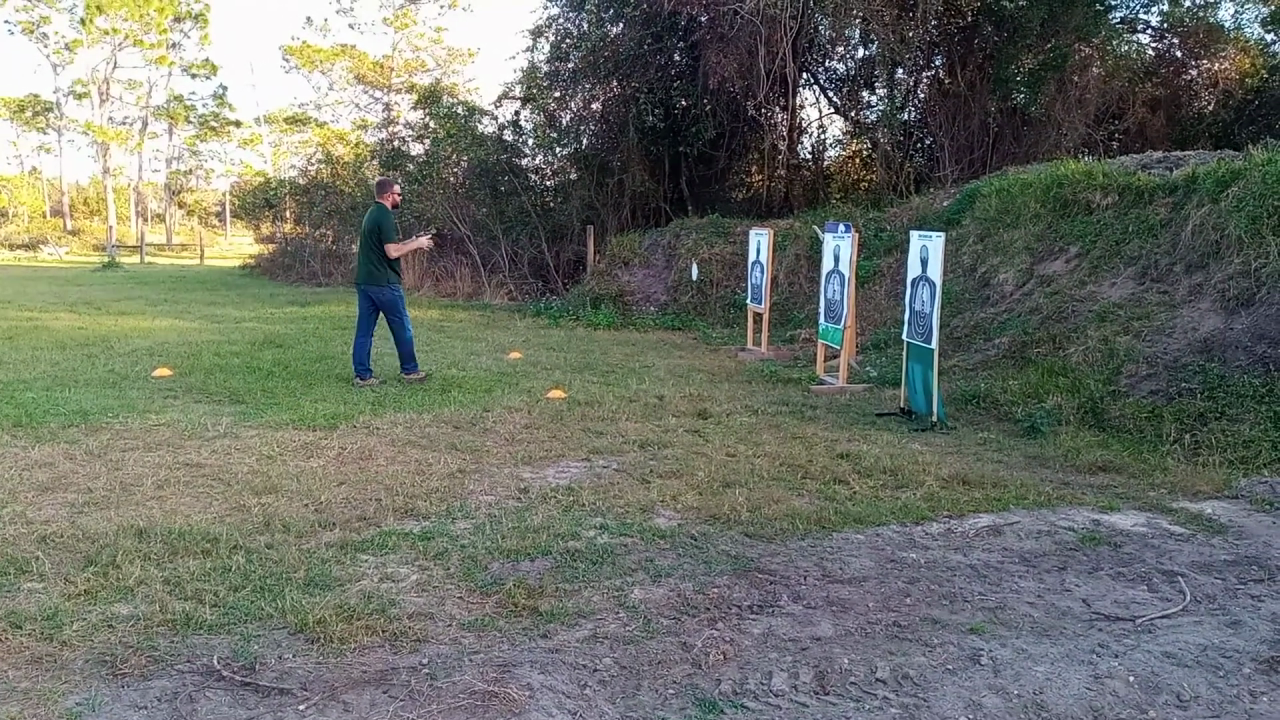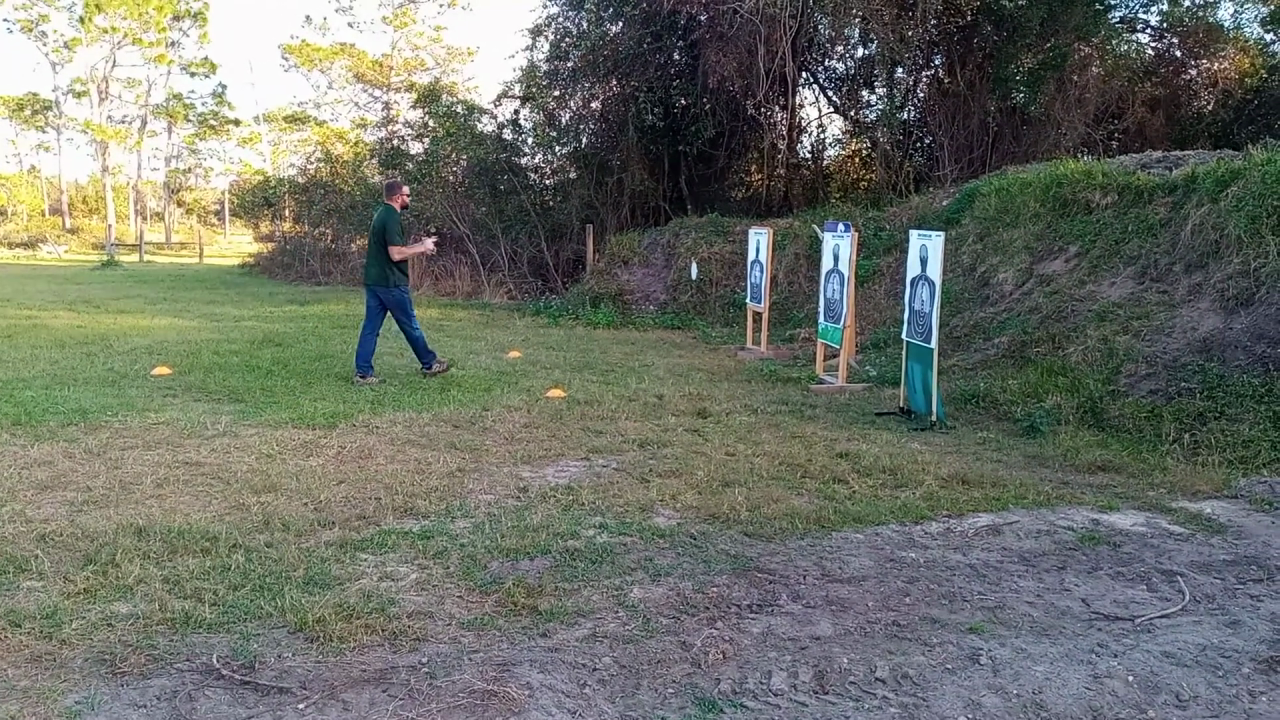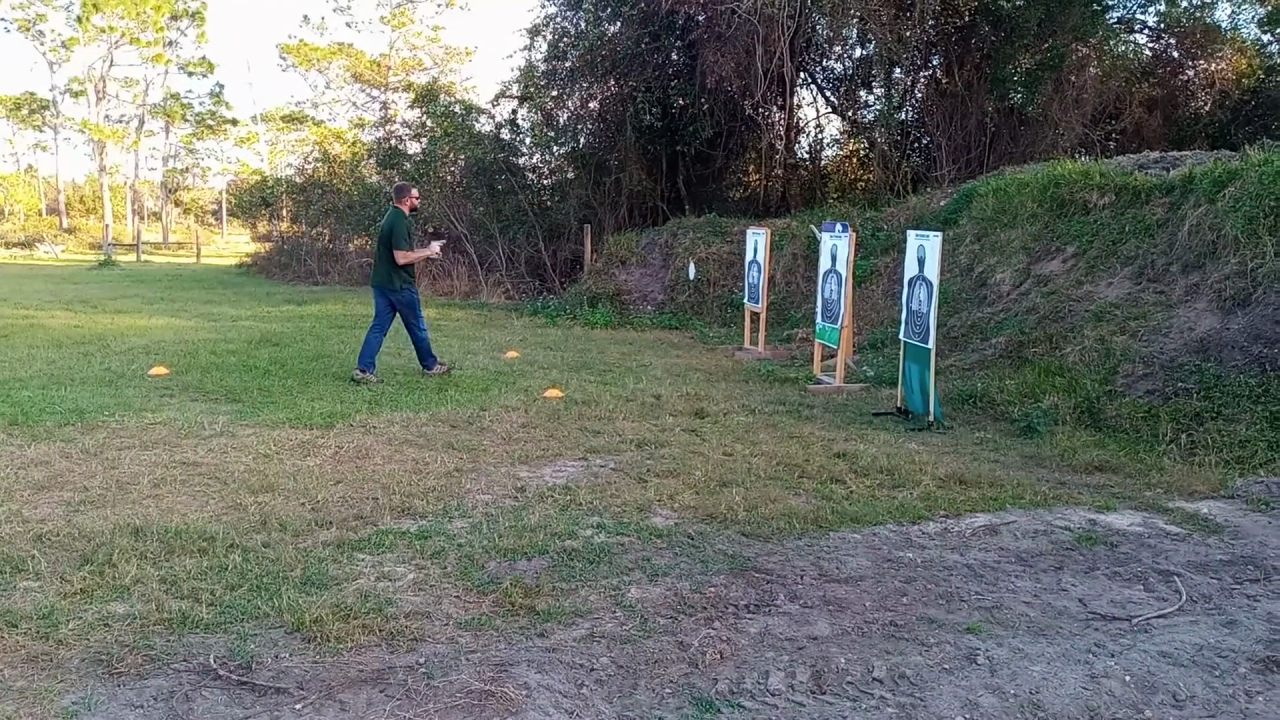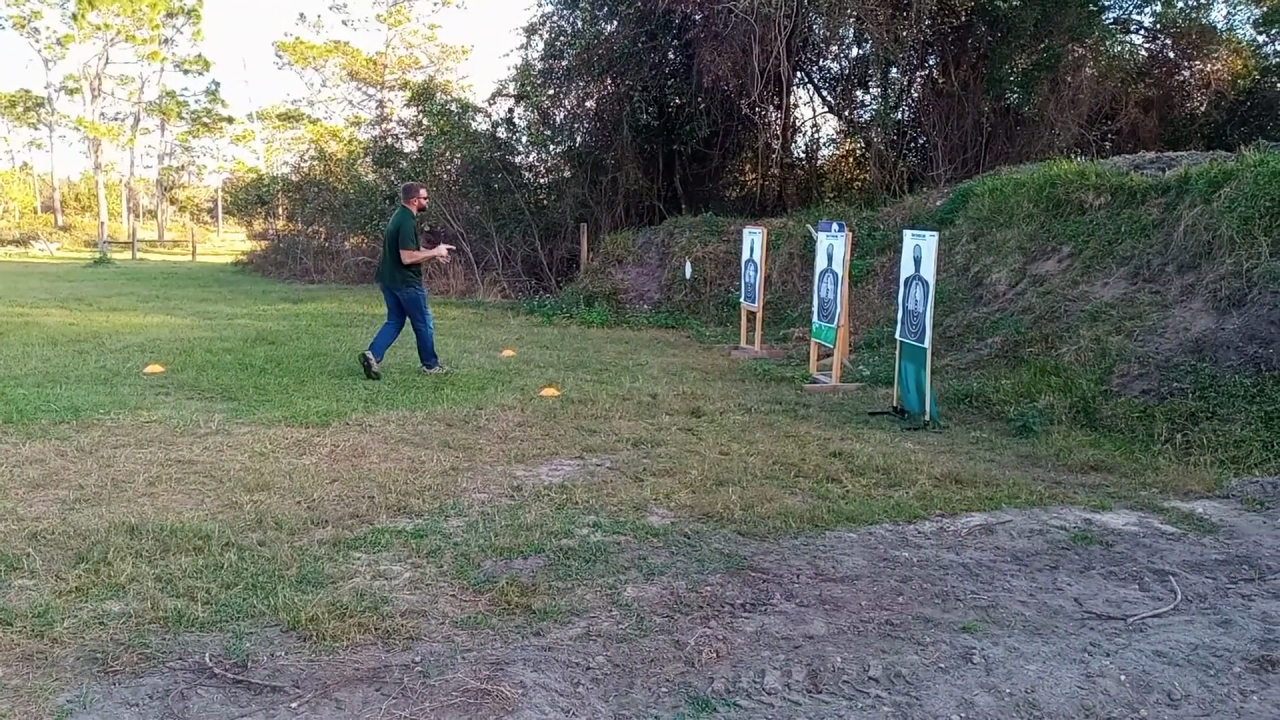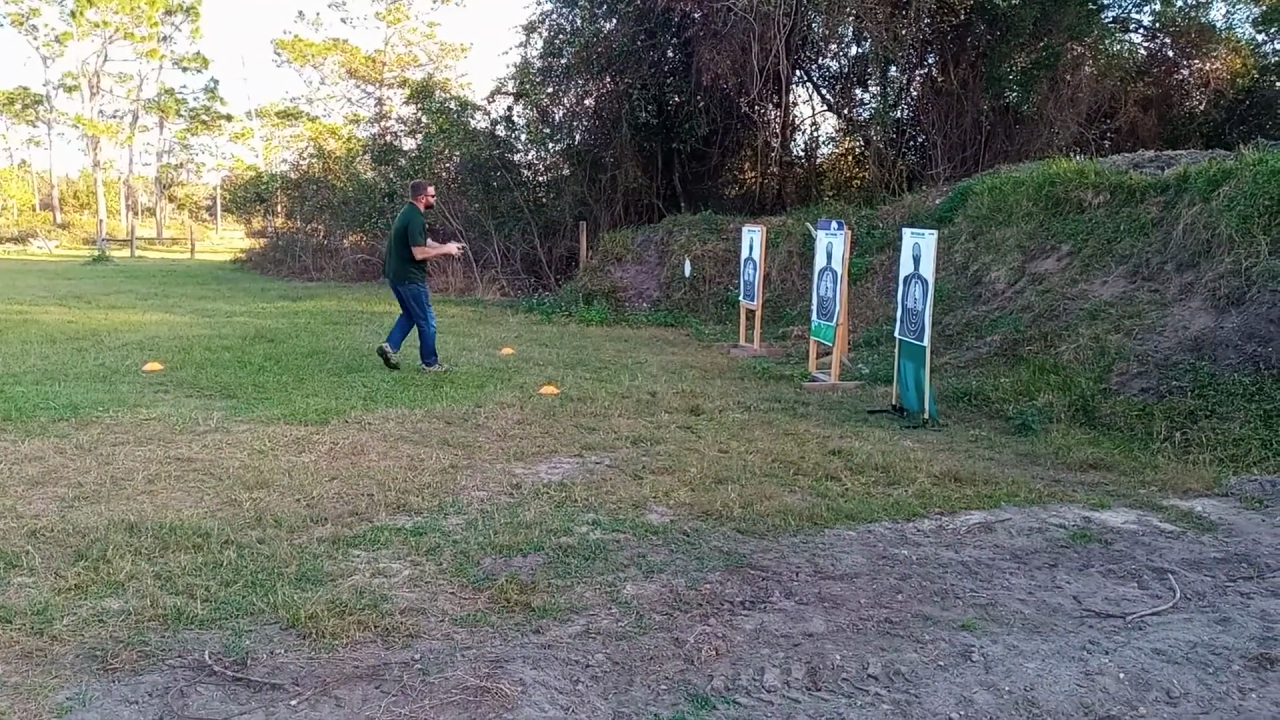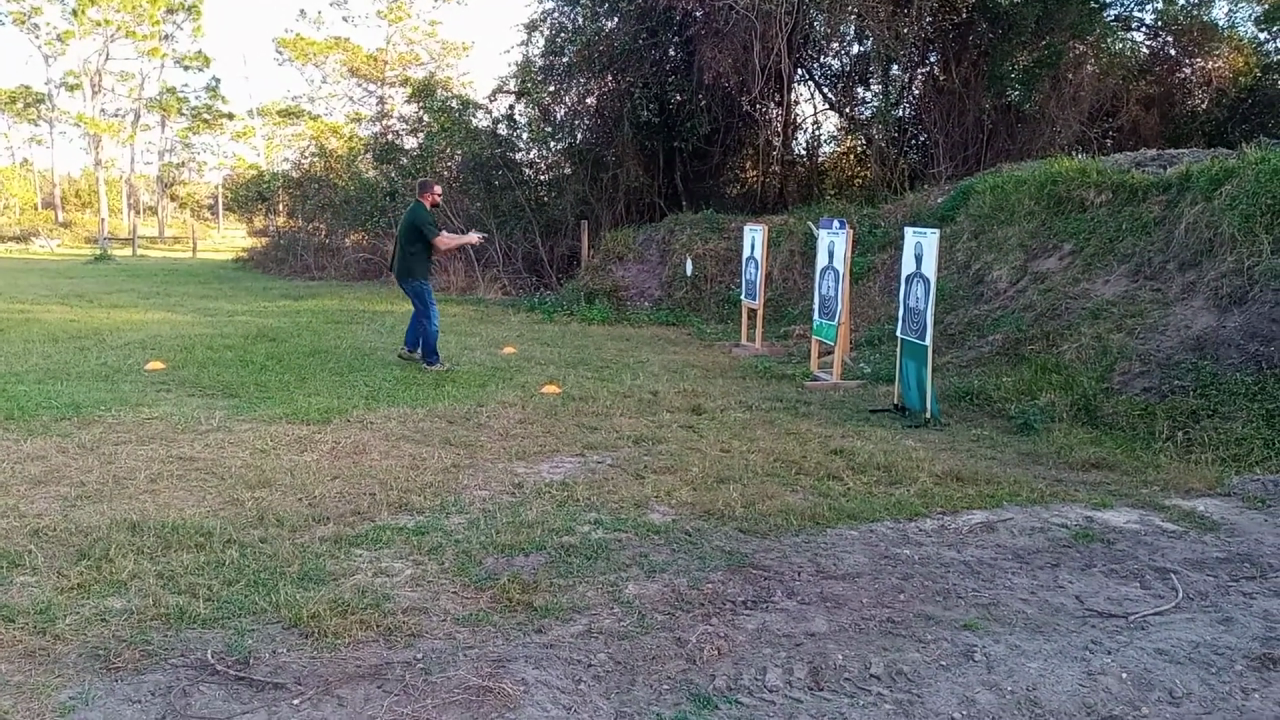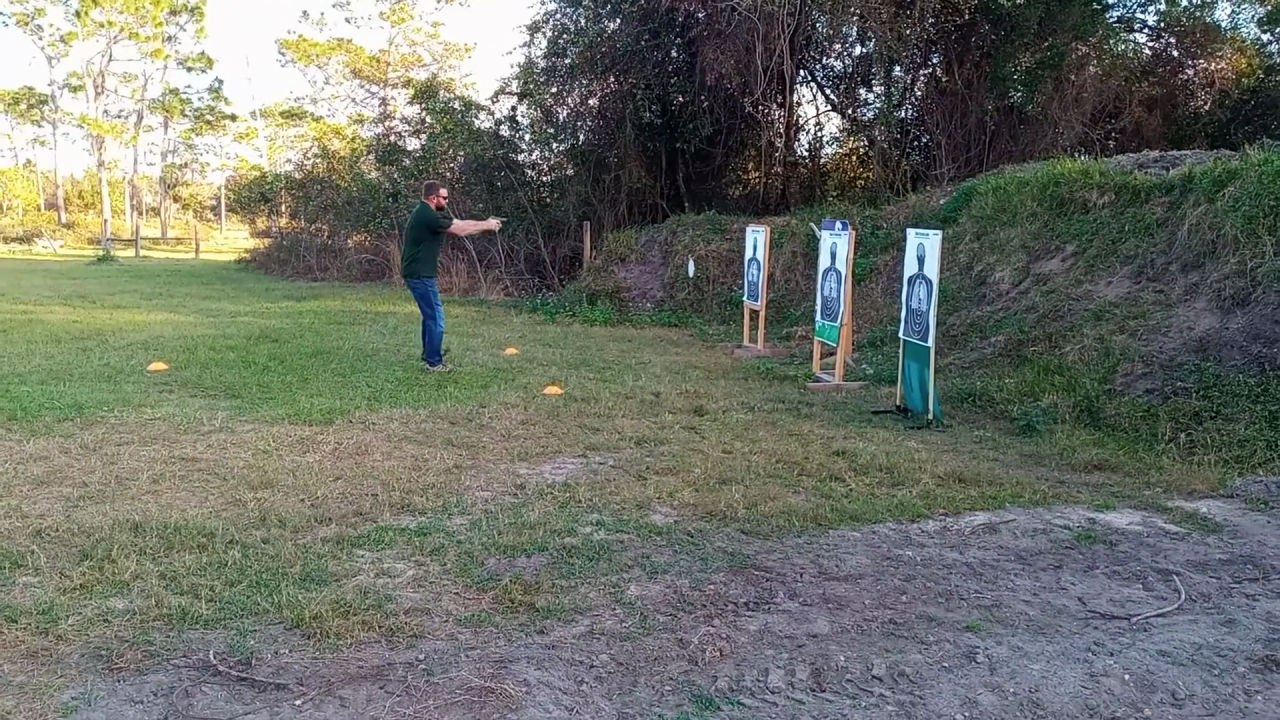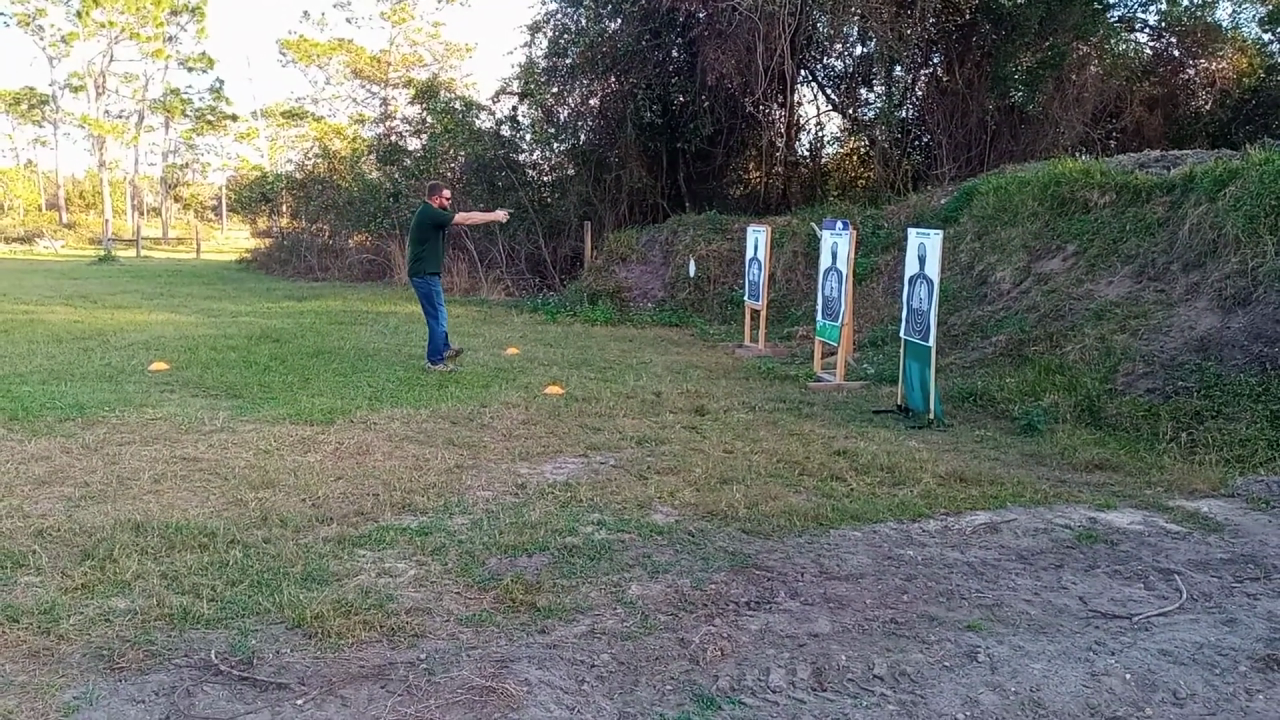
dt=0.1s
person 1, frame 1
left shoulder: (372, 214)
right shoulder: (385, 217)
right elbow: (392, 252)
left wrist: (412, 242)
right wrist: (416, 244)
left hip: (365, 281)
right hip: (384, 282)
left knee: (364, 329)
right knee: (402, 326)
left ankle: (362, 375)
right ankle: (409, 370)
person 1, frame 2
left shoulder: (382, 214)
right shoulder: (391, 219)
right elbow: (396, 254)
left wrist: (419, 246)
right wrist: (422, 248)
left hip: (373, 281)
right hip: (391, 283)
left knee: (371, 327)
right knee: (410, 325)
left ankle: (363, 373)
right ankle: (430, 364)
person 1, frame 3
left shoulder: (391, 217)
right shoulder: (399, 222)
right elbow: (401, 258)
left wrist: (426, 251)
right wrist: (427, 253)
left hip: (381, 283)
right hip: (400, 285)
left knee: (379, 326)
right knee: (417, 326)
left ankle: (363, 369)
right ankle: (430, 366)
person 1, frame 4
left shoulder: (401, 216)
right shoulder: (407, 222)
right elbow: (407, 257)
left wrist: (435, 252)
right wrist: (434, 253)
left hip: (389, 280)
right hip: (406, 282)
left knee: (395, 322)
right knee: (423, 324)
left ankle: (373, 354)
right ankle: (430, 366)
person 1, frame 5
left shoulder: (408, 213)
right shoulder: (415, 218)
left elbow: (425, 243)
right elbow: (420, 253)
left wrist: (446, 248)
right wrist: (445, 250)
left hip: (396, 275)
right hip: (410, 278)
left knee: (409, 315)
right knee: (426, 321)
left ankle: (390, 346)
right ankle: (430, 363)
person 1, frame 6
left shoulder: (419, 211)
right shoulder: (421, 215)
left elbow: (442, 235)
right elbow: (441, 244)
left wrist: (465, 237)
right wrist: (466, 239)
left hip: (405, 272)
right hip: (414, 275)
left knee: (420, 311)
right knee: (430, 318)
left ankle: (409, 348)
right ankle: (431, 362)
person 1, frame 7
left shoulder: (427, 213)
right shoulder: (427, 216)
left elbow: (458, 224)
right elbow: (459, 229)
left wrist: (484, 224)
right wrist: (486, 225)
left hip: (416, 272)
right hip: (421, 274)
left knee: (430, 312)
right knee: (435, 317)
left ankle: (429, 352)
right ankle: (434, 362)
person 1, frame 8
left shoulder: (432, 213)
right shoulder: (430, 214)
left elbow: (465, 216)
right elbow: (466, 219)
left wrist: (493, 214)
right wrist: (494, 217)
left hip: (426, 272)
right hip: (425, 274)
left knee: (436, 314)
right knee: (437, 316)
left ankle: (444, 349)
right ankle: (435, 361)
